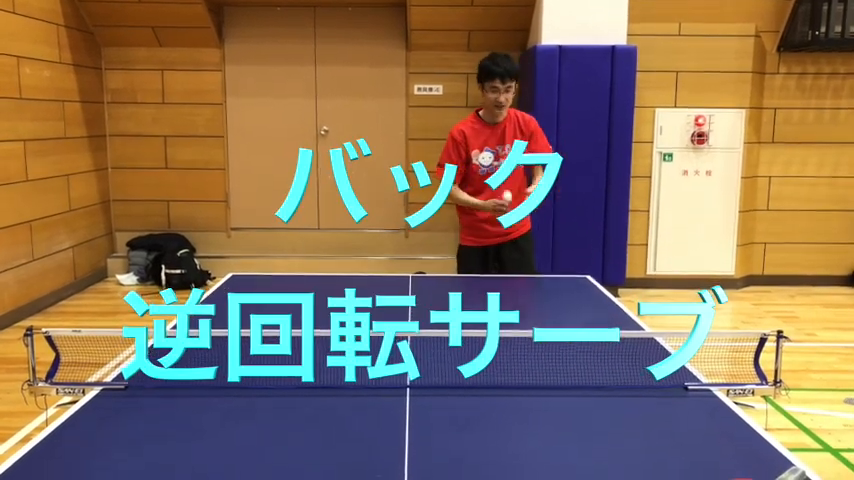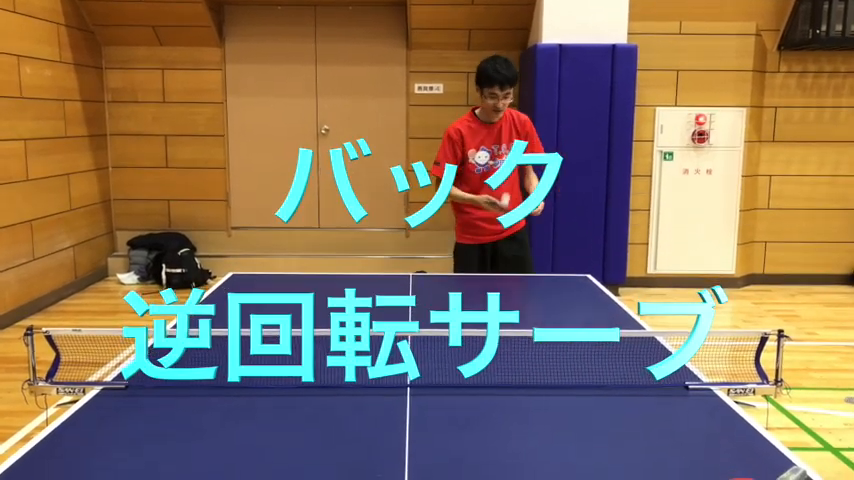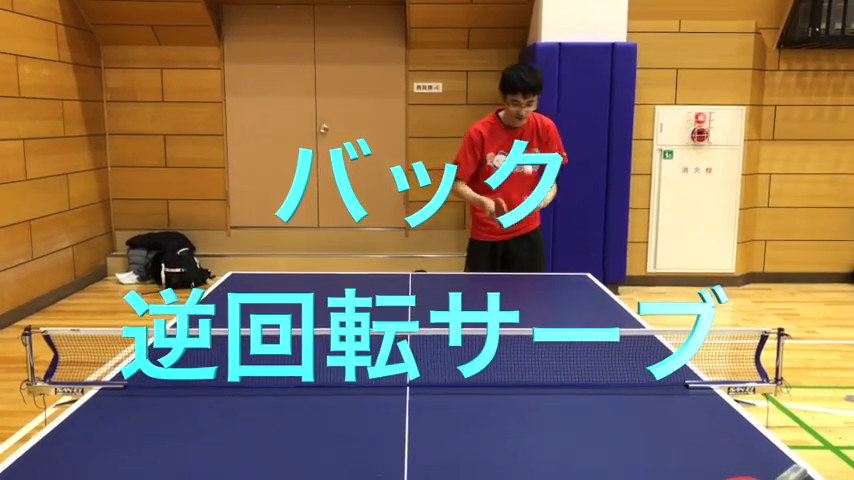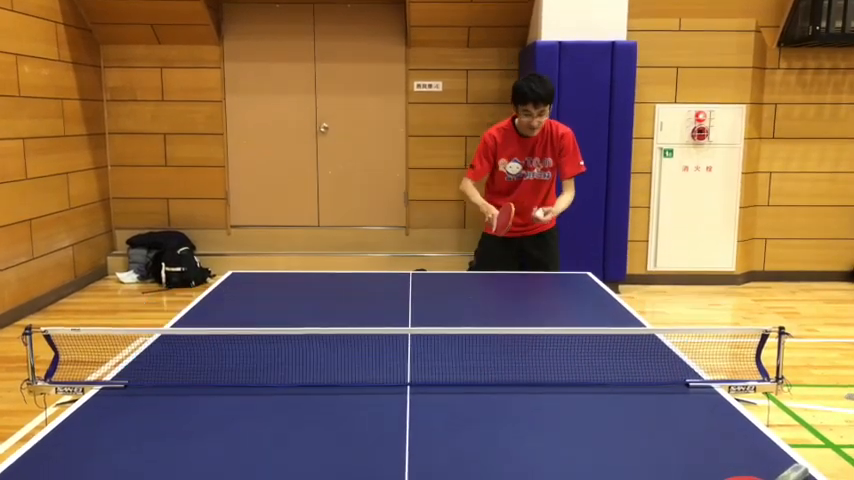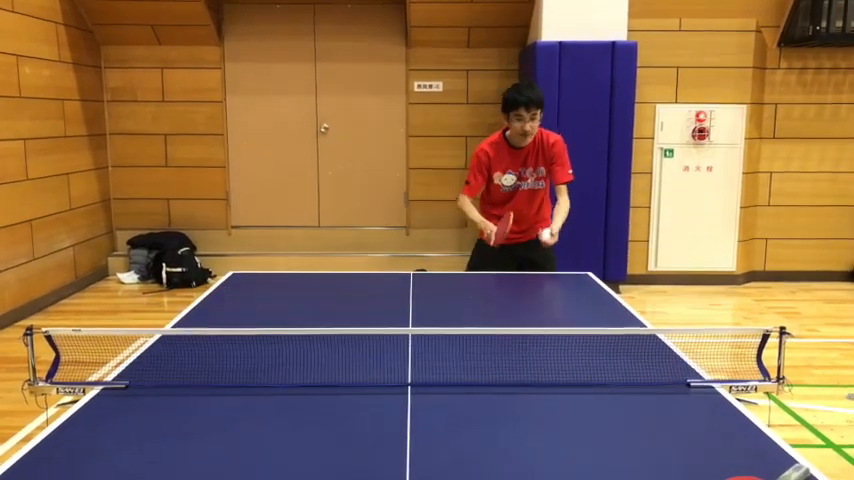
dt=0.3s
person 1, frame 1
left shoulder: (527, 125)
right shoulder: (462, 133)
left elbow: (540, 172)
right elbow: (450, 188)
left wrist: (536, 188)
right wrist: (484, 206)
left hip: (518, 234)
right hip: (475, 237)
person 1, frame 2
left shoulder: (522, 124)
right shoulder: (458, 132)
left elbow: (528, 171)
right wrist: (477, 200)
left hip: (513, 231)
right hip: (471, 235)
person 1, frame 3
left shoulder: (546, 129)
right shoulder: (480, 132)
right elbow: (458, 183)
left wrist: (544, 199)
right wrist: (482, 201)
left hip: (527, 231)
right hip: (485, 233)
person 1, frame 4
left shoulder: (563, 136)
right shoulder: (495, 137)
left elbow: (569, 189)
right elbow: (467, 184)
left wrist: (554, 211)
right wrist: (486, 208)
left hip: (541, 232)
person 1, frame 5
left shoulder: (553, 144)
right shoulder: (487, 151)
left elbow: (563, 196)
right elbow: (464, 199)
left wrist: (555, 227)
right wrist: (483, 224)
left hip: (537, 237)
right hip: (496, 237)
